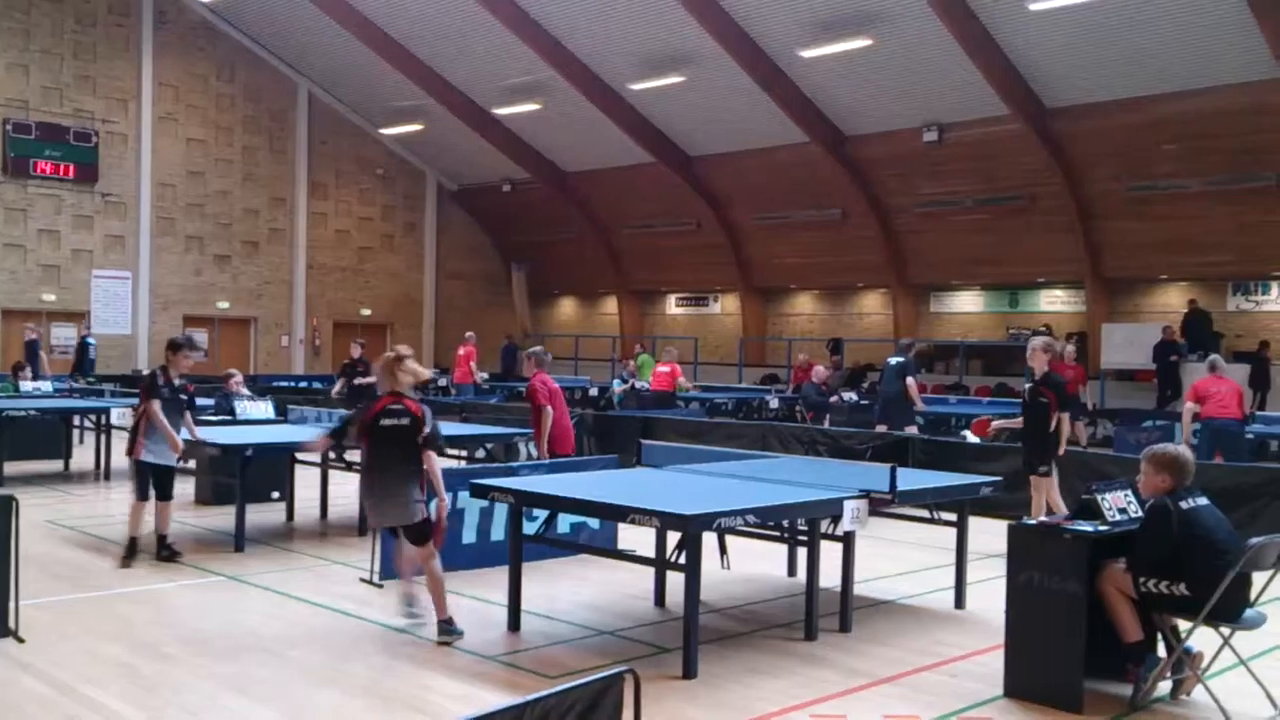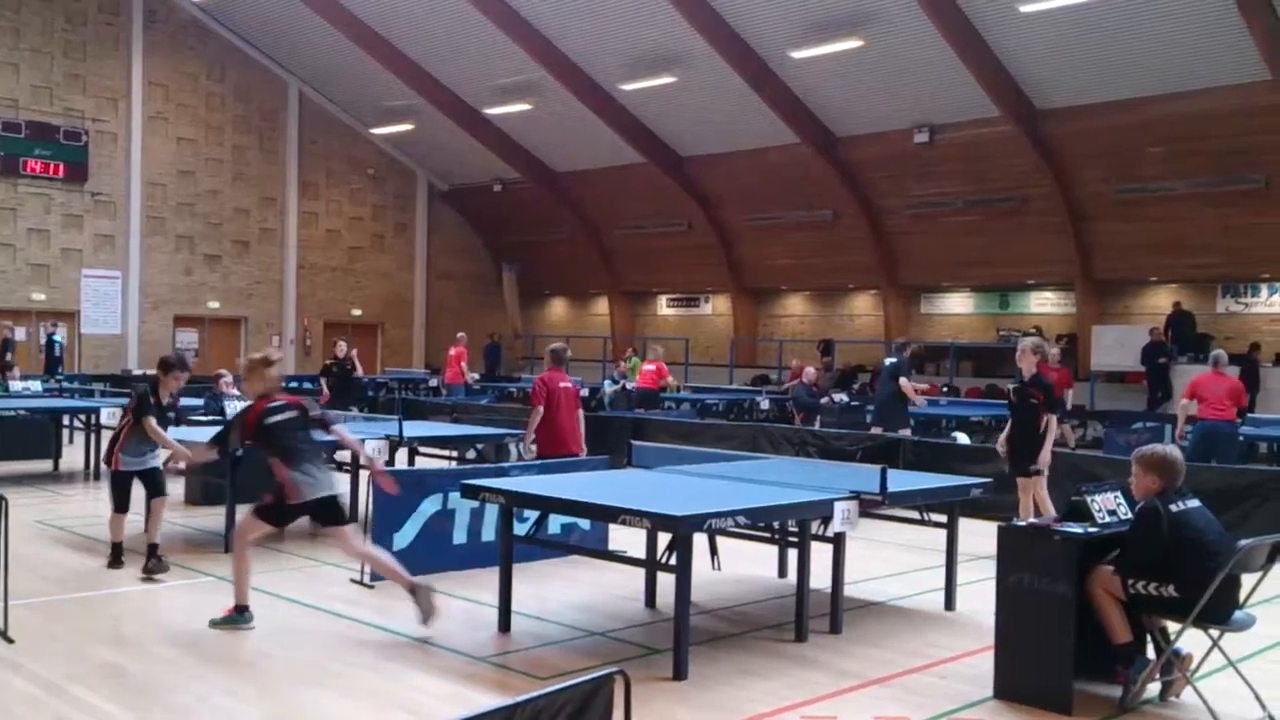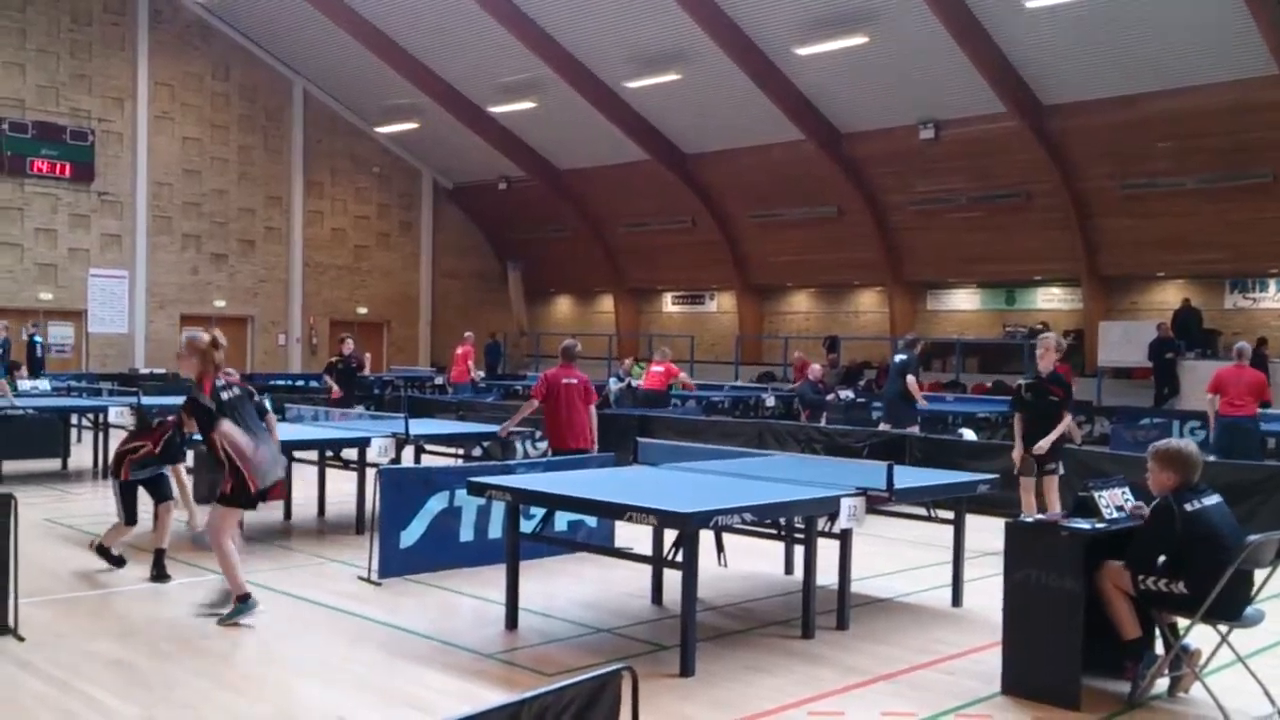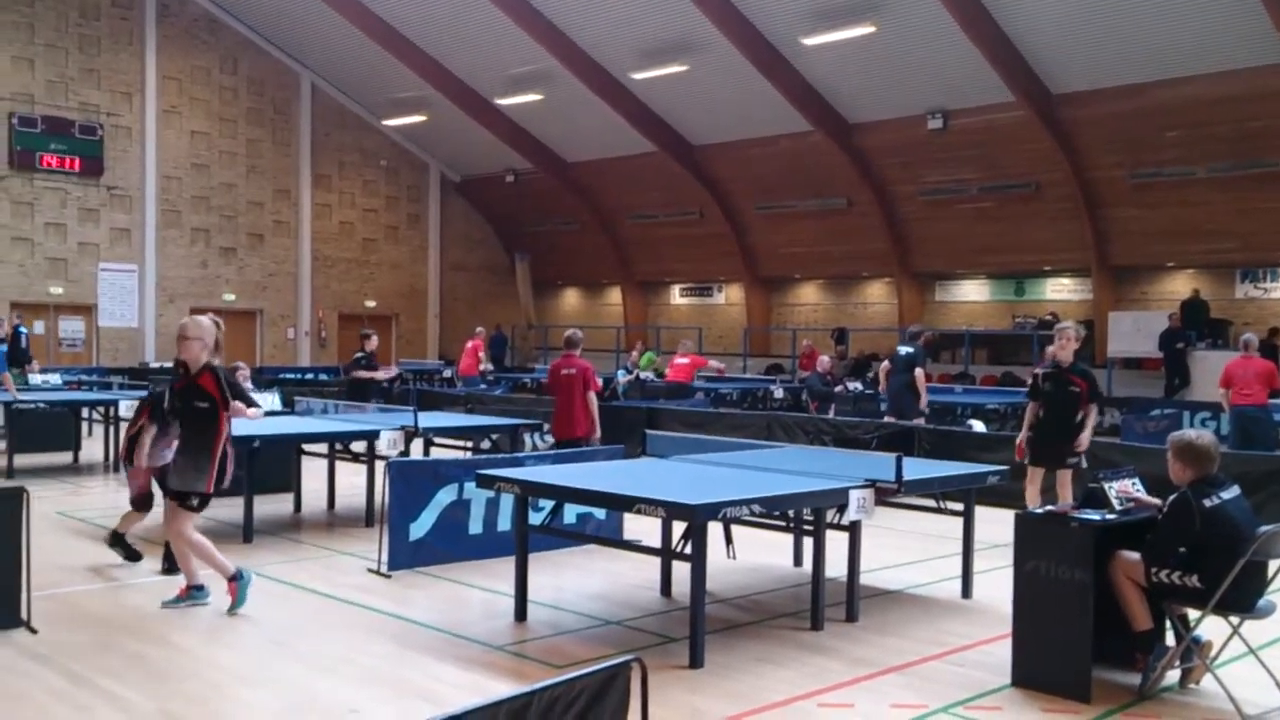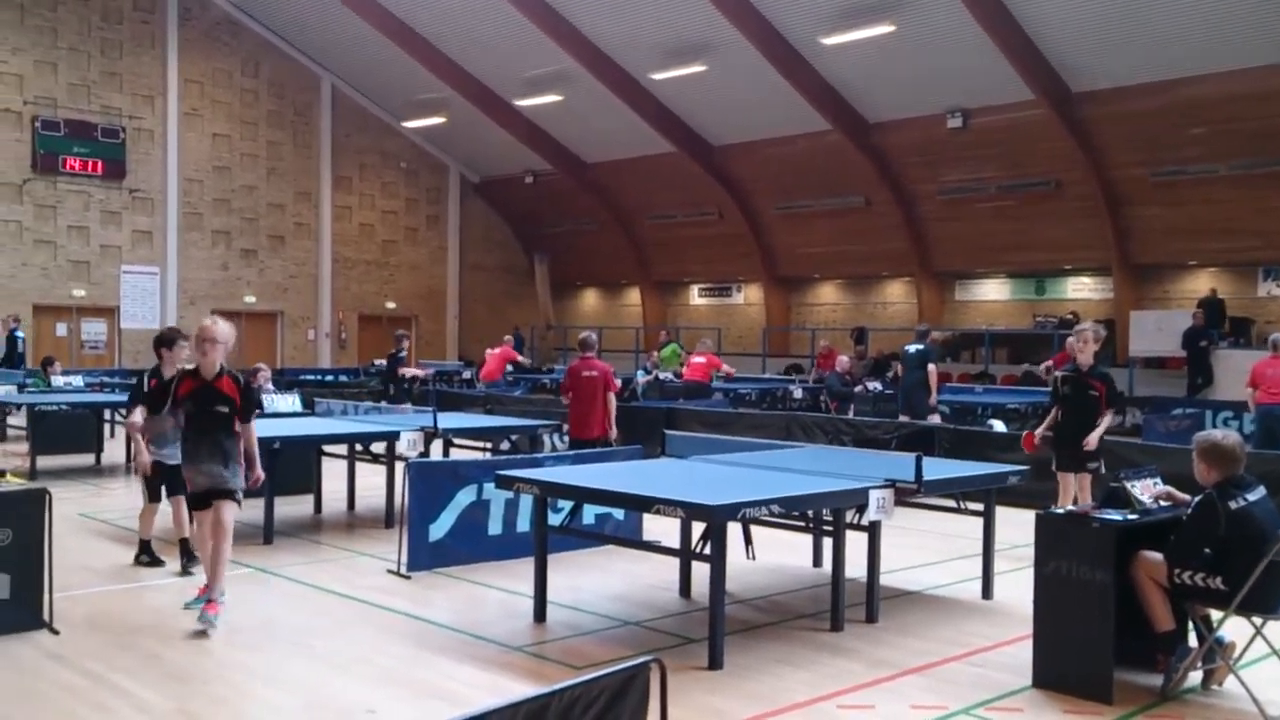
dt=0.3s
person 1, frame 1
left shoulder: (368, 411)
right shoulder: (420, 412)
left elbow: (331, 439)
right elbow: (429, 457)
left wrist: (315, 445)
right wrist: (442, 496)
left hip: (375, 499)
right hip: (407, 497)
left knee: (405, 542)
right knee: (428, 556)
left ankle: (409, 597)
right ankle: (444, 622)
person 1, frame 2
left shoulder: (248, 416)
right shoulder: (299, 404)
left elbow: (212, 451)
right elbow: (337, 431)
left wrist: (194, 455)
right wrist: (371, 461)
left hip: (293, 488)
right hip: (322, 483)
left knee: (242, 536)
right knee: (356, 547)
left ankle: (240, 612)
right ankle: (414, 587)
person 1, frame 3
left shoulder: (197, 396)
right shoulder: (235, 384)
left elbow: (223, 426)
right elbow: (268, 417)
left wrist: (254, 453)
right wrist: (273, 450)
left hip: (247, 470)
right hip: (266, 463)
left knee: (218, 533)
right knee: (224, 527)
left ankle: (243, 599)
right ankle: (234, 589)
person 1, frame 4
left shoulder: (220, 379)
right shoulder: (179, 381)
left elbow: (254, 410)
right elbow: (175, 423)
left wrist: (242, 411)
right wrist: (143, 452)
left hip: (208, 466)
right hip: (183, 465)
left knee: (182, 531)
right knee: (172, 527)
left ankle: (236, 577)
right ankle: (195, 587)
person 1, frame 5
left shoulder: (237, 384)
right shoulder: (179, 382)
left elbow: (247, 424)
right elbow: (149, 406)
left wrist: (256, 464)
right wrist: (136, 424)
left hip: (228, 468)
right hip: (195, 468)
left knee: (223, 526)
right knee: (203, 530)
left ankle: (213, 603)
right ankle: (213, 583)
person 2, frame 1
left shoulder: (1161, 507)
right shoulder: (1198, 501)
left elbow: (1139, 564)
left wrist: (1124, 564)
right wrist: (1130, 563)
left hip: (1207, 596)
right hip: (1233, 595)
left knee: (1109, 577)
right knee: (1151, 581)
left ankle: (1144, 663)
right ankle: (1179, 656)
person 2, frame 2
left shoulder: (1152, 510)
right shoulder: (1190, 502)
left elbow: (1127, 566)
left wrist: (1112, 564)
left hip: (1196, 598)
right hip: (1222, 597)
left knee: (1098, 578)
right knee: (1142, 581)
left ankle: (1133, 666)
right ankle: (1169, 657)
person 2, frame 3
left shoulder: (1167, 506)
right shoulder: (1210, 497)
left elbow: (1137, 561)
right wrist: (1151, 519)
left hip: (1207, 595)
right hip: (1235, 594)
left knee: (1108, 573)
right knee: (1156, 572)
left ankle: (1142, 661)
right ankle: (1178, 653)
person 2, frame 4
left shoulder: (1186, 500)
right shoulder: (1228, 488)
left elbow: (1153, 554)
right wrist: (1155, 504)
left hip: (1220, 588)
right hip: (1247, 586)
left knee: (1120, 563)
right knee: (1170, 565)
left ankle: (1153, 651)
right ankle: (1189, 644)
person 2, frame 5
left shoulder: (1211, 502)
right shoulder: (1253, 488)
left elbow: (1176, 555)
right wrist: (1184, 500)
left hip: (1243, 590)
left knee: (1142, 563)
right knee: (1187, 569)
left ankle: (1175, 653)
right ankle: (1212, 645)
person 3, frame 1
left shoulder: (186, 387)
right shoulder: (155, 378)
right elbow: (154, 410)
left wrist: (196, 437)
right wrist: (173, 437)
left hip: (166, 450)
right hip: (144, 447)
left knee: (165, 500)
right knee: (141, 498)
left ankle: (162, 545)
right ankle: (131, 547)
person 3, frame 2
left shoulder: (175, 401)
right shoulder: (144, 395)
right elbow: (152, 428)
left wrist: (167, 452)
right wrist: (179, 450)
left hip: (149, 456)
right hip: (123, 456)
left knee: (160, 500)
right knee: (120, 511)
left ankle: (153, 556)
right ankle: (115, 551)
person 3, frame 3
right shoulder: (173, 433)
right elbow: (179, 475)
right wrist: (192, 511)
left hip: (153, 467)
right hip: (129, 469)
left knee: (166, 507)
right knee: (129, 523)
left ankle: (159, 564)
right ankle: (102, 546)
person 3, frame 4
right shoulder: (164, 398)
right wrist: (141, 468)
left hip: (163, 452)
right hip: (142, 455)
right knee: (144, 507)
left ankle: (170, 555)
right ankle: (116, 535)
person 3, frame 5
right shoulder: (146, 381)
left hip: (176, 451)
right hip: (151, 452)
left knee: (179, 499)
right knee: (153, 503)
left ankle: (186, 552)
right ankle: (143, 550)
person 4, frame 1
left shoulder: (1056, 384)
right shoulder: (1029, 386)
left elbow: (1064, 417)
left wrist: (1061, 446)
right wrist: (1001, 423)
left hip: (1047, 446)
right hip: (1030, 445)
left knee: (1050, 492)
right knee: (1036, 491)
person 4, frame 2
left shoulder: (1045, 385)
right shoulder: (1015, 387)
left elbow: (1052, 420)
left wrist: (1047, 449)
right wrist: (1004, 435)
left hip: (1037, 449)
right hip: (1017, 447)
left knee: (1040, 492)
right knee: (1023, 492)
person 4, frame 3
left shoulder: (1062, 383)
right shoulder: (1025, 383)
left elbow: (1067, 418)
right elbow: (1018, 416)
left wrist: (1049, 440)
right wrist: (1018, 444)
left hip: (1051, 446)
right hip: (1028, 446)
left knee: (1051, 492)
right knee: (1026, 491)
person 4, frame 4
left shoulder: (1084, 374)
right shoulder: (1042, 372)
left elbow: (1092, 407)
right elbow: (1033, 404)
left wrist: (1087, 432)
right wrist: (1025, 430)
left hip: (1069, 437)
right hip: (1043, 435)
left knee: (1063, 485)
right knee: (1031, 484)
person 4, frame 5
left shoulder: (1103, 378)
right shoulder: (1062, 375)
left elbow: (1108, 413)
left wrist: (1097, 433)
right wrist: (1043, 428)
left hip: (1087, 442)
right hip: (1064, 439)
left knee: (1083, 488)
right knee: (1067, 490)
